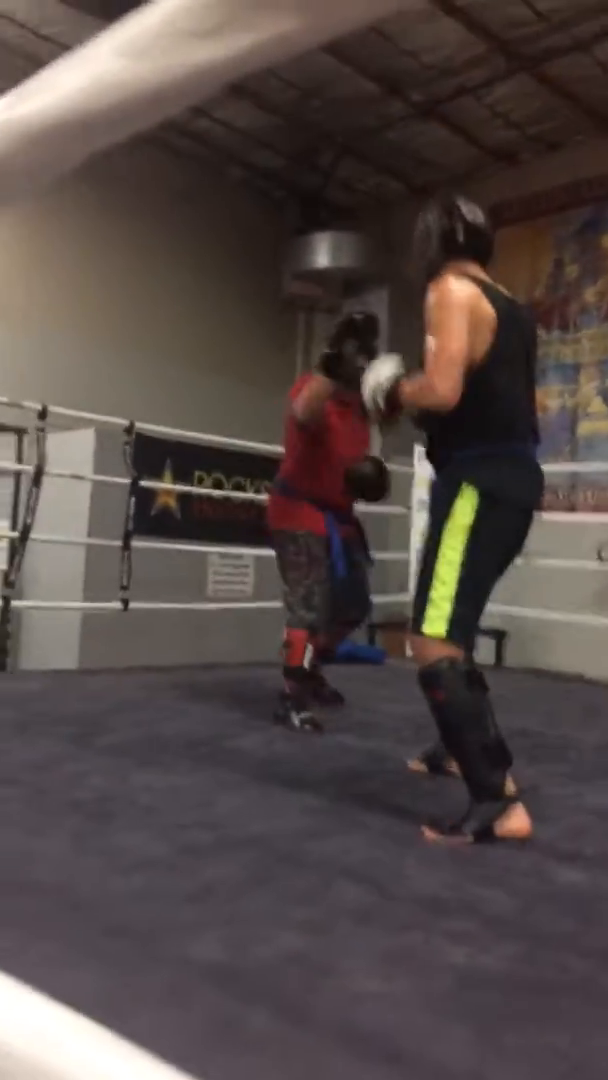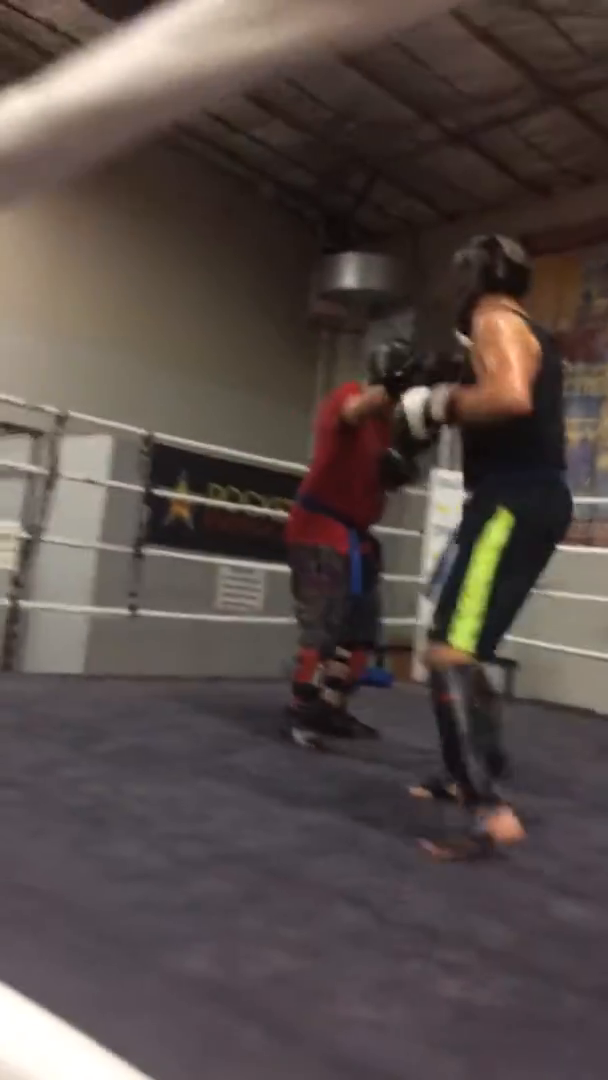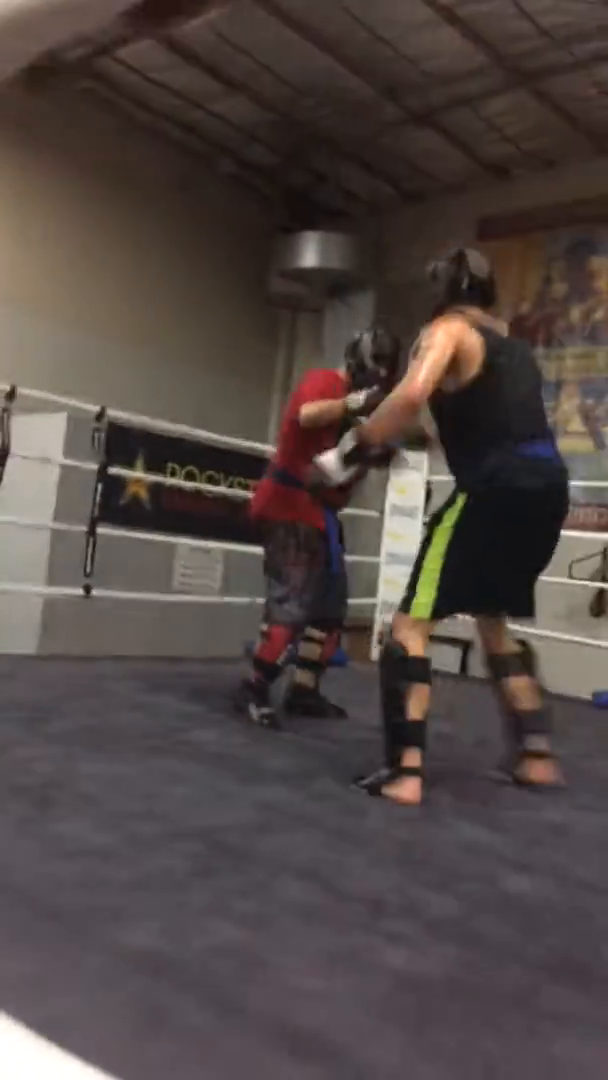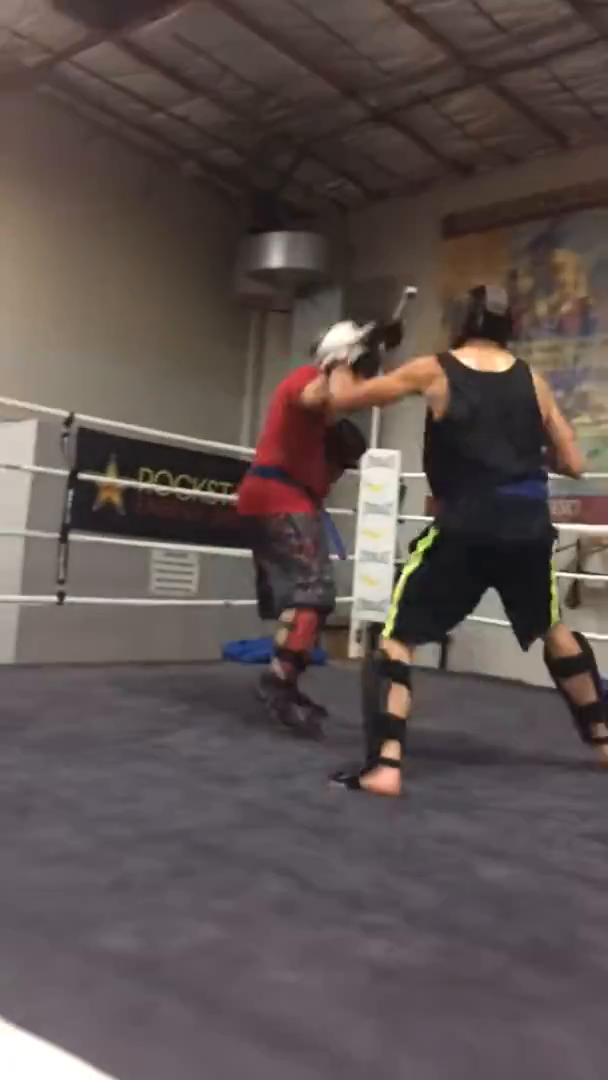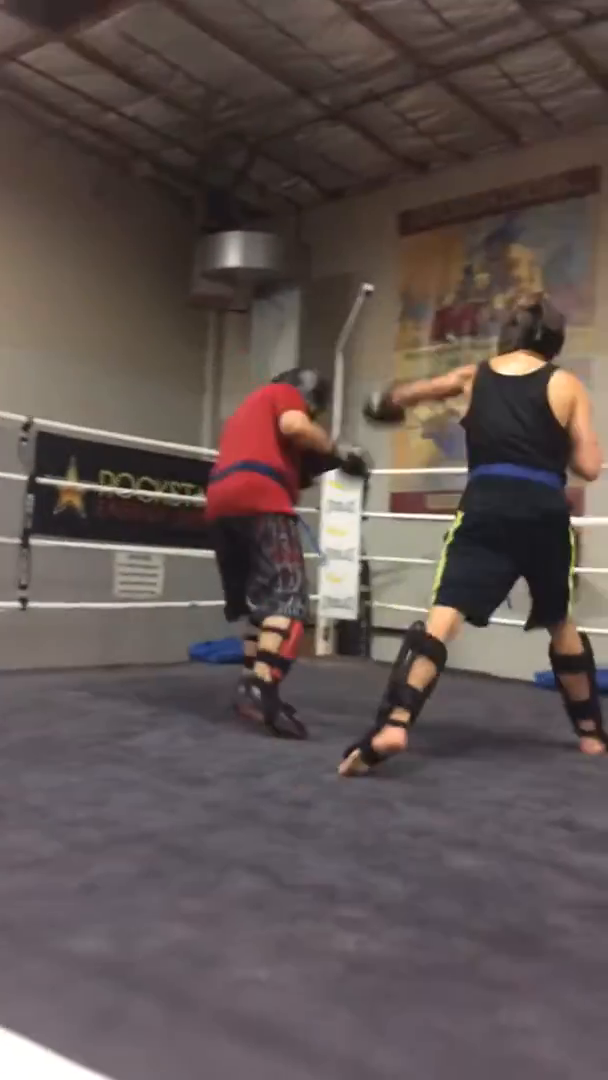
dt=0.2s
person 1, frame 1
left shoulder: (450, 290)
right shoulder: (512, 307)
left elbow: (442, 391)
left wrist: (391, 387)
left hip: (480, 480)
right hip: (513, 475)
left knee: (432, 640)
right knee: (443, 628)
left ankle: (499, 801)
right ankle: (456, 747)
person 1, frame 2
left shoulder: (494, 321)
right shoulder: (533, 333)
left elbow: (513, 396)
left wrist: (439, 404)
right wrist: (464, 379)
left hip: (513, 503)
right hip: (536, 501)
left knee: (452, 650)
right knee: (458, 637)
left ankle: (491, 808)
right ankle: (465, 774)
person 1, frame 3
left shoulder: (447, 331)
right shoulder: (513, 344)
left elbow: (413, 393)
left wrist: (349, 450)
left hip: (495, 485)
right hip: (545, 486)
left knee: (412, 623)
right knee: (492, 620)
left ankle: (404, 770)
right ankle: (534, 752)
person 1, frame 4
left shoulder: (435, 369)
right shoulder: (531, 380)
left elbow: (347, 398)
left hip: (465, 526)
right hip: (529, 522)
left knee: (396, 641)
right knee: (552, 631)
left ankle: (384, 763)
person 1, frame 5
left shoulder: (474, 375)
right shoulder: (565, 385)
left elbow: (408, 395)
left wrist: (383, 402)
left hip: (488, 507)
right hip: (547, 512)
left knee: (443, 617)
right knee: (562, 624)
left ankle: (392, 725)
person 2, frame 1
left shoulder: (358, 401)
right shoulder: (313, 389)
right elbow: (305, 415)
left wrist: (370, 473)
right wrist: (333, 365)
left hip: (339, 516)
right hip: (299, 513)
left knee: (352, 604)
right knee: (308, 605)
left ankle: (309, 671)
right ankle: (293, 696)
person 2, frame 2
left shoulder: (386, 418)
right shoulder: (349, 395)
left elbow: (382, 475)
right elbow: (357, 410)
left wrist: (397, 469)
right wrist: (395, 380)
left hip: (355, 533)
right hip: (321, 527)
left knee: (360, 628)
right knee: (322, 626)
left ankle: (331, 709)
right ankle: (299, 714)
person 2, frame 3
left shoulder: (351, 405)
right shoulder: (325, 382)
left elbow: (353, 467)
right elbow: (307, 416)
left wrist: (374, 452)
right wrist: (360, 400)
left hip: (318, 512)
right hip: (291, 504)
left knee: (328, 607)
right knee: (292, 603)
left ankle: (304, 691)
right ankle: (254, 689)
person 2, frame 4
left shoulder: (328, 412)
right shoulder: (307, 377)
left elbow: (321, 465)
right elbow: (313, 399)
left wrist: (344, 456)
right wrist: (351, 353)
left hip: (289, 502)
right hip: (279, 497)
left knee: (293, 596)
right knee: (312, 589)
left ankle: (283, 686)
right ankle: (277, 684)
person 2, frame 5
left shoulder: (246, 411)
right shoulder: (282, 392)
right elbow: (294, 425)
left wrist: (305, 470)
right wrist: (337, 451)
left hip: (223, 501)
right hip: (260, 501)
left knee: (260, 599)
right knee: (287, 599)
left ankle: (254, 686)
right ankle: (262, 694)
